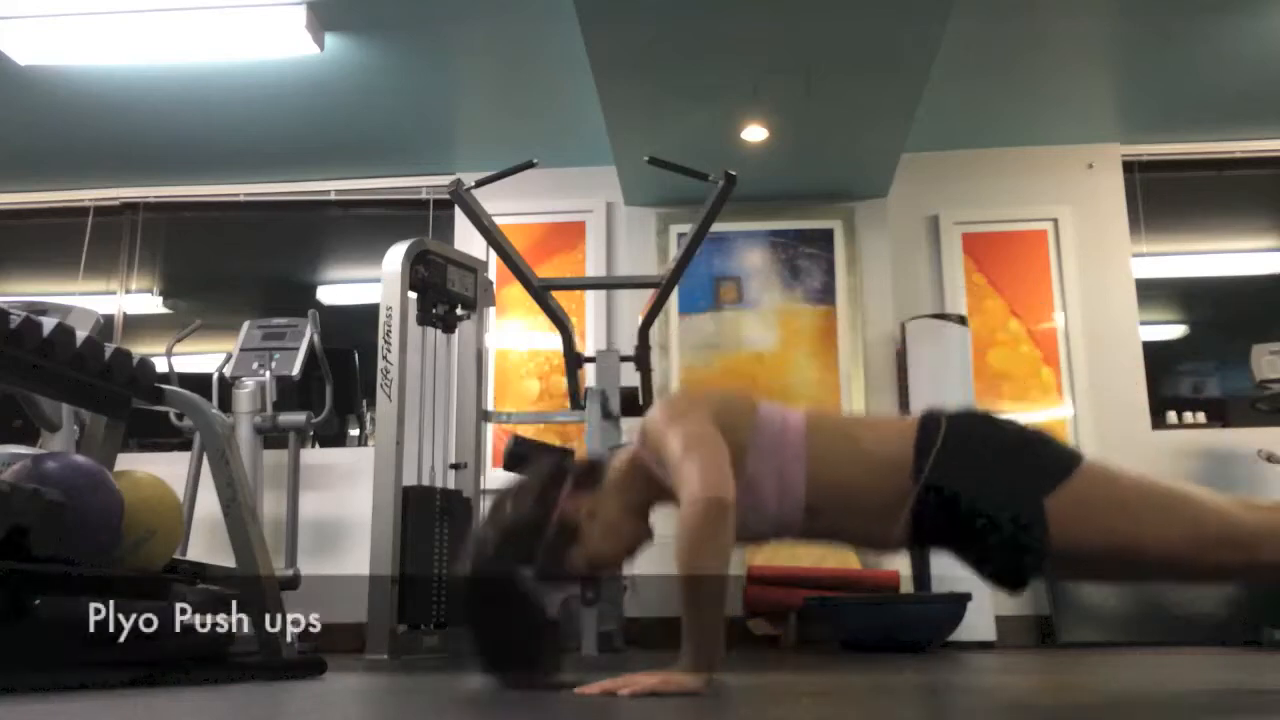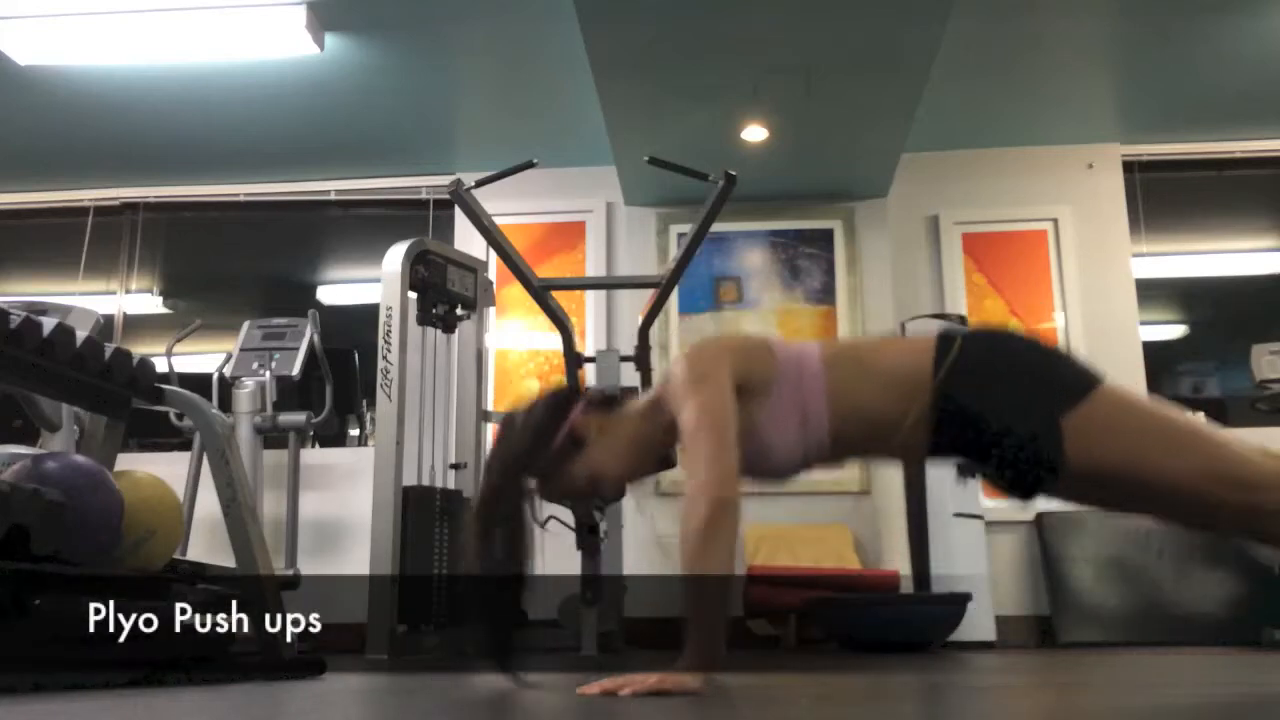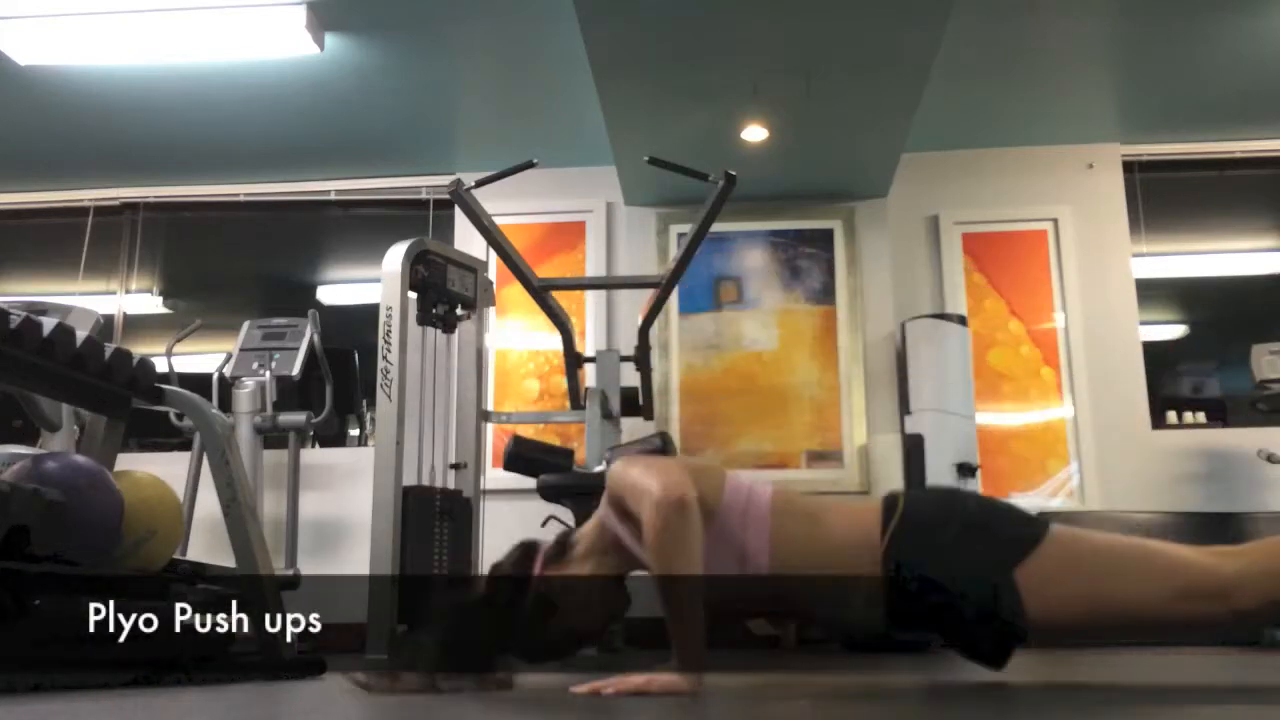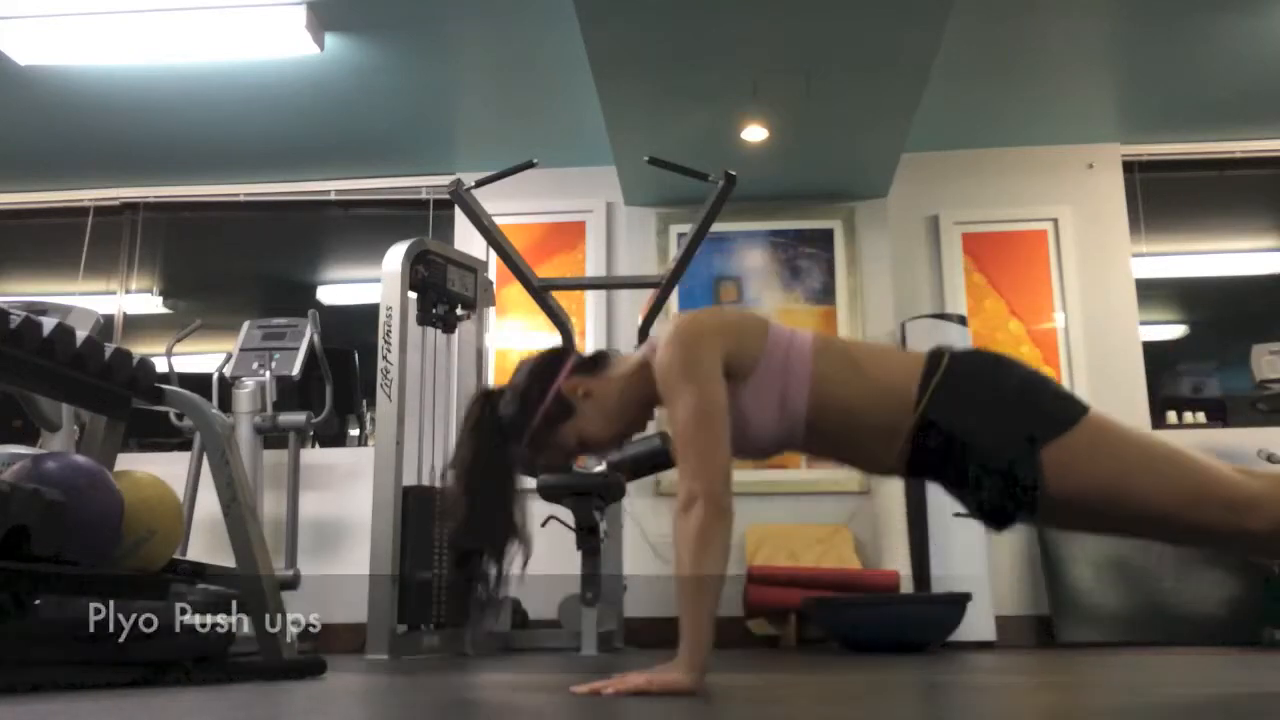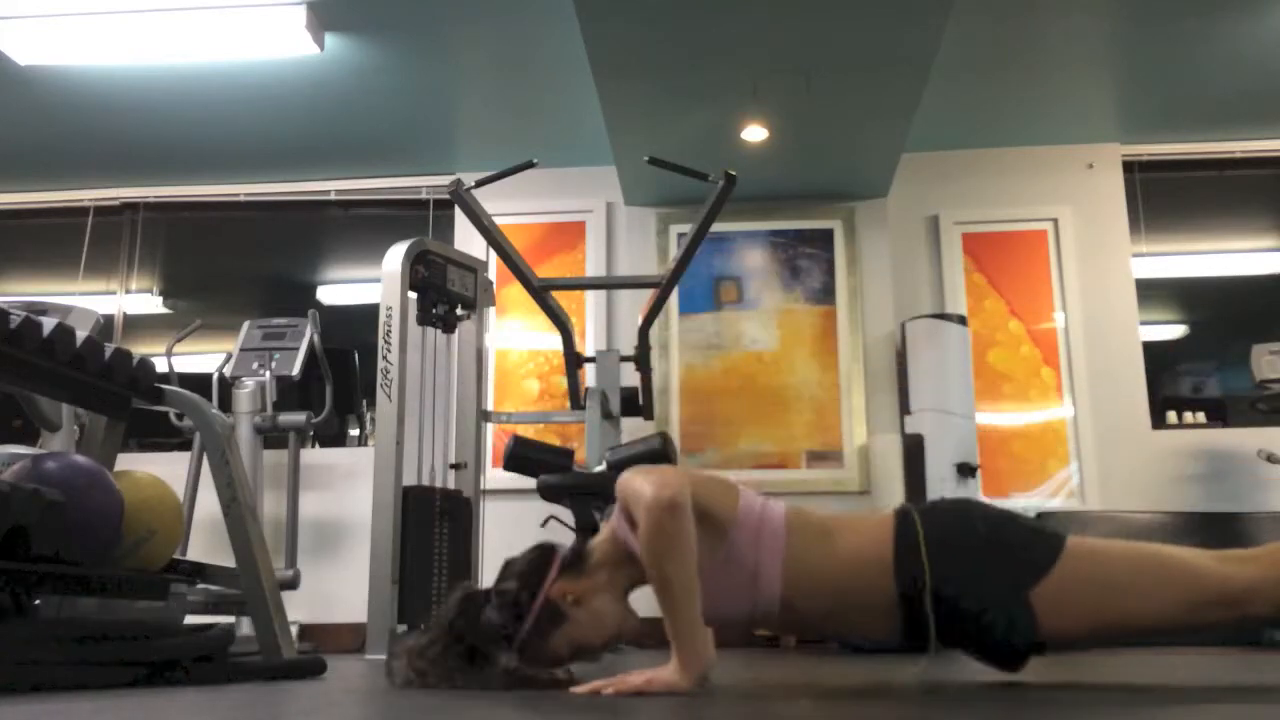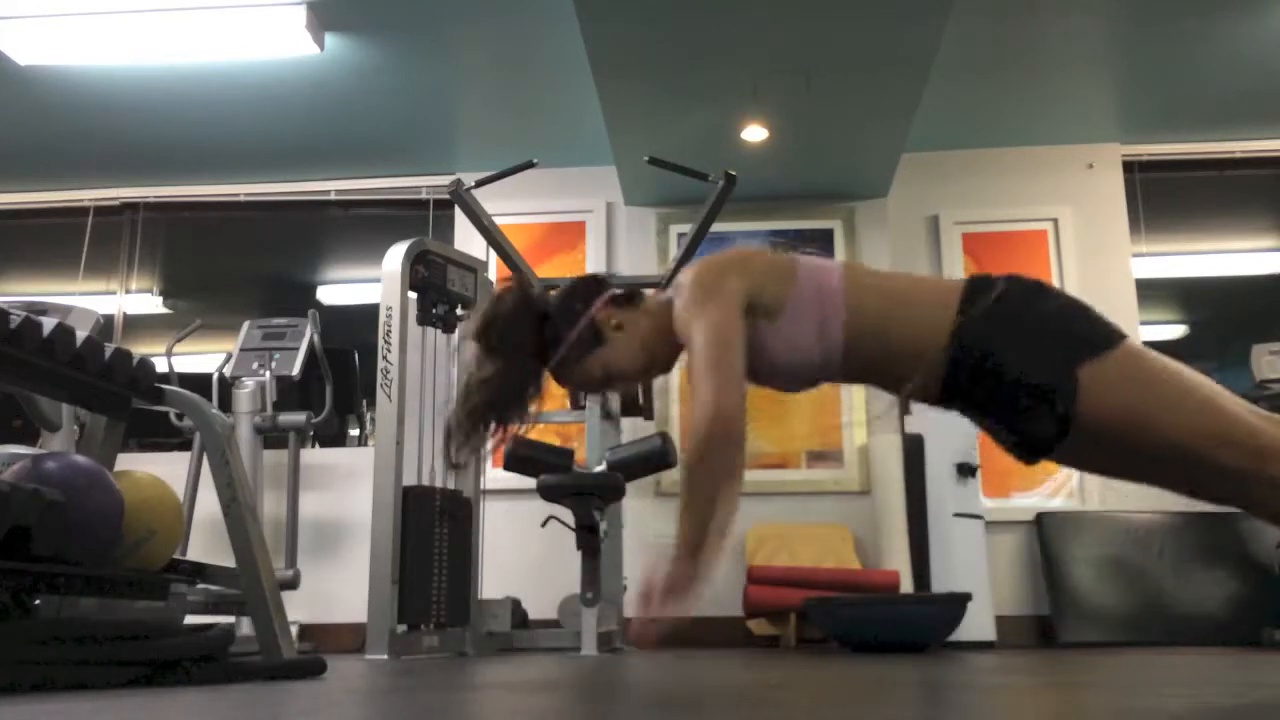
dt=0.7s
person 1, frame 1
left shoulder: (668, 428)
right shoulder: (660, 478)
left elbow: (713, 502)
left wrist: (694, 664)
left hip: (972, 479)
right hip: (948, 498)
person 1, frame 2
left shoulder: (695, 376)
right shoulder: (678, 421)
left elbow: (713, 508)
right elbow: (712, 526)
left wrist: (695, 665)
left hip: (992, 394)
right hip: (967, 408)
person 1, frame 3
left shoulder: (627, 488)
right shoulder: (631, 535)
left elbow: (674, 503)
left wrist: (685, 668)
left hip: (937, 557)
right hip: (918, 560)
person 1, frame 4
left shoulder: (681, 349)
right shoulder: (671, 382)
left elbow: (706, 502)
right elbow: (705, 505)
left wrist: (689, 664)
right wrist: (688, 649)
left hip: (975, 416)
right hip: (949, 433)
person 1, frame 5
left shoulder: (636, 492)
right shoulder: (639, 541)
left elbow: (669, 507)
left wrist: (688, 662)
left hip: (952, 569)
right hip: (933, 569)
person 1, frame 6
left shoulder: (706, 288)
right shoulder: (703, 328)
left elbow: (716, 426)
right elbow: (721, 449)
left wrist: (679, 571)
right wrist: (689, 568)
left hip: (1016, 340)
right hip: (991, 364)
